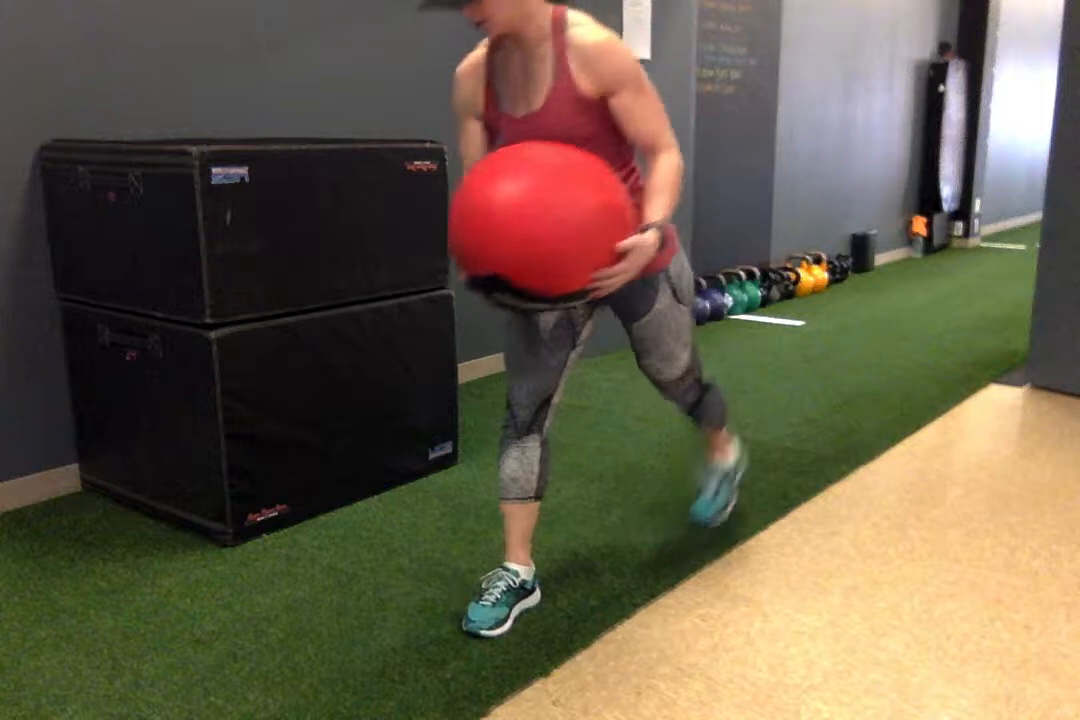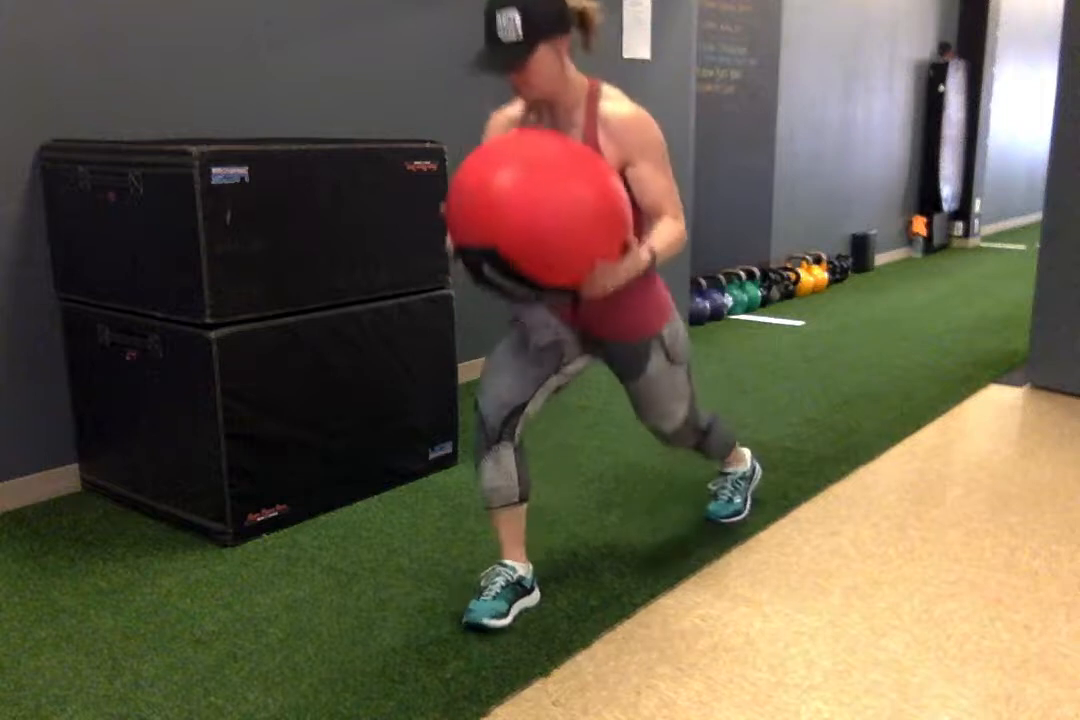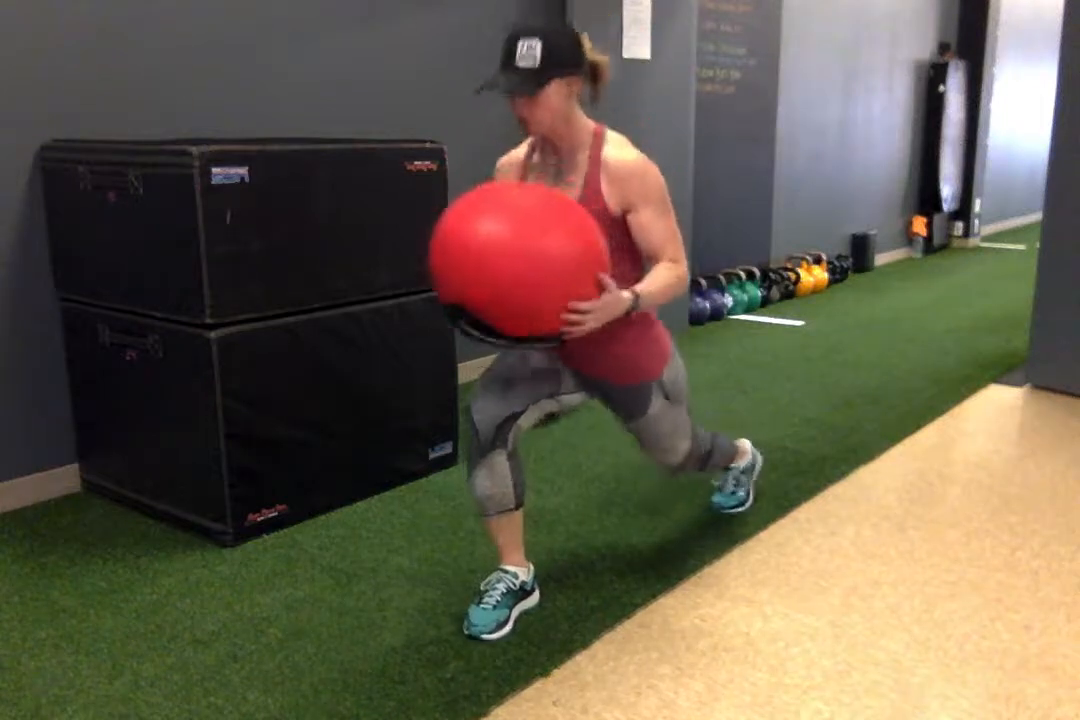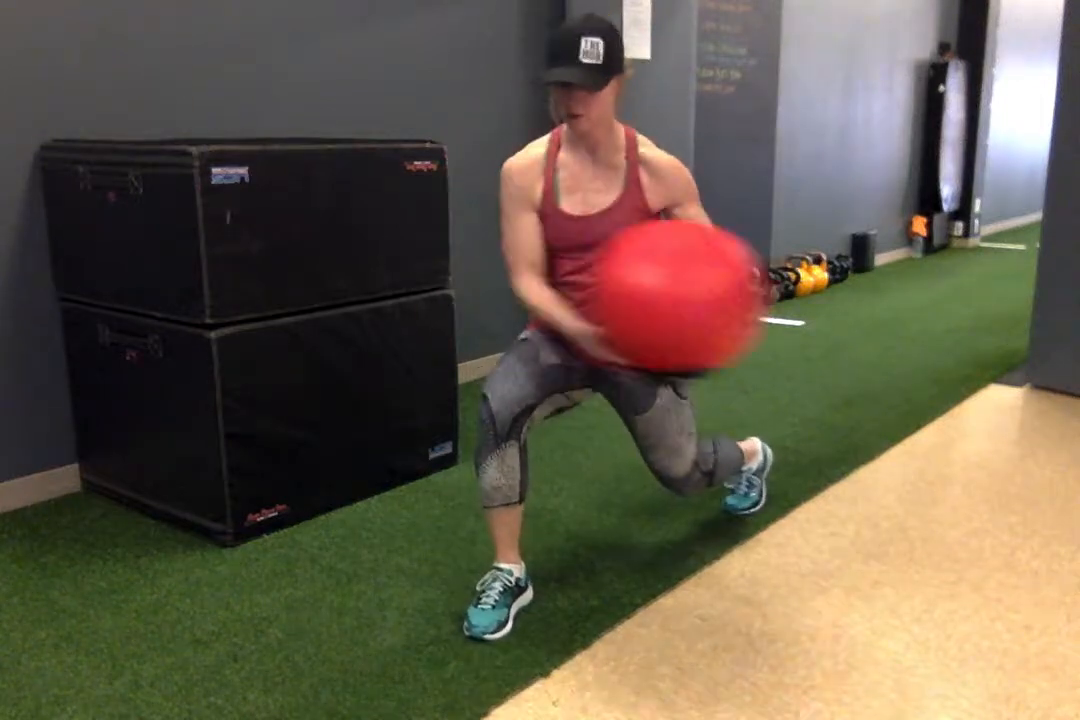
dt=0.5s
person 1, frame 1
right shoulder: (473, 76)
left elbow: (664, 151)
left wrist: (651, 233)
left hip: (635, 257)
left knee: (675, 378)
right knee: (527, 408)
left ankle: (724, 452)
right ankle: (516, 572)
person 1, frame 2
left shoulder: (623, 120)
right shoulder: (503, 126)
left elbow: (672, 222)
left wrist: (640, 259)
left hip: (633, 314)
right hip: (552, 309)
left knee: (673, 423)
right knee: (494, 415)
left ankle: (738, 466)
right ankle: (514, 572)
person 1, frame 3
left shoulder: (625, 168)
right shoulder: (511, 167)
left elbow: (674, 268)
left wrist: (623, 303)
left hip: (629, 354)
right hip: (550, 345)
left knee: (675, 453)
right knee: (485, 423)
left ankle: (740, 458)
right ankle: (514, 576)
person 1, frame 4
left shoulder: (658, 169)
right shoulder: (524, 170)
right elbow: (527, 280)
right wrist: (581, 331)
right hip: (558, 338)
left knee: (680, 471)
right knee: (499, 413)
left ankle: (750, 456)
right ankle: (508, 574)
